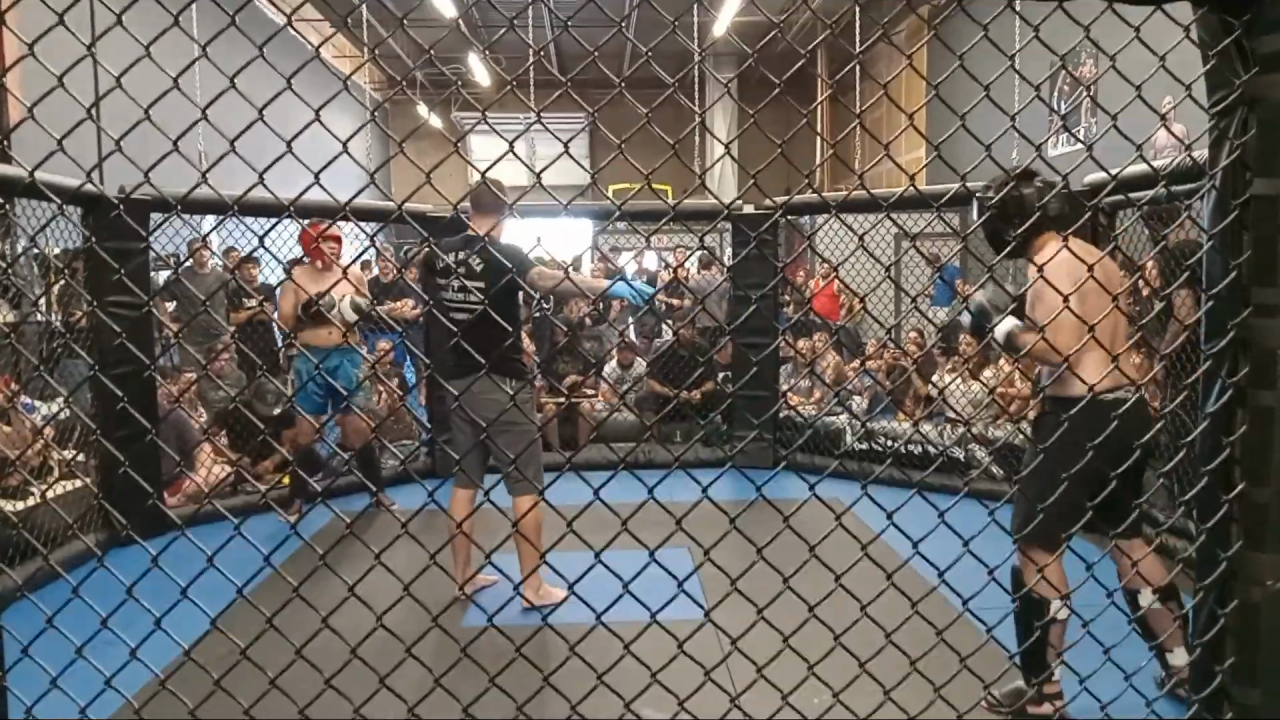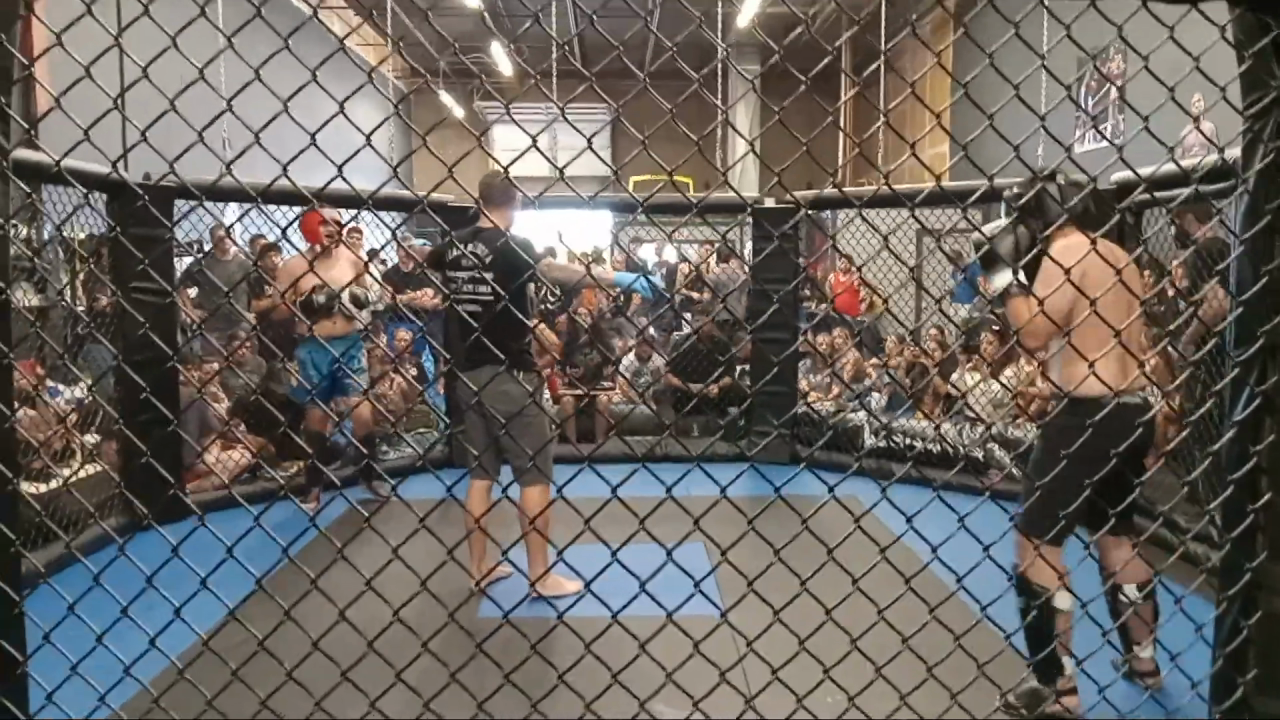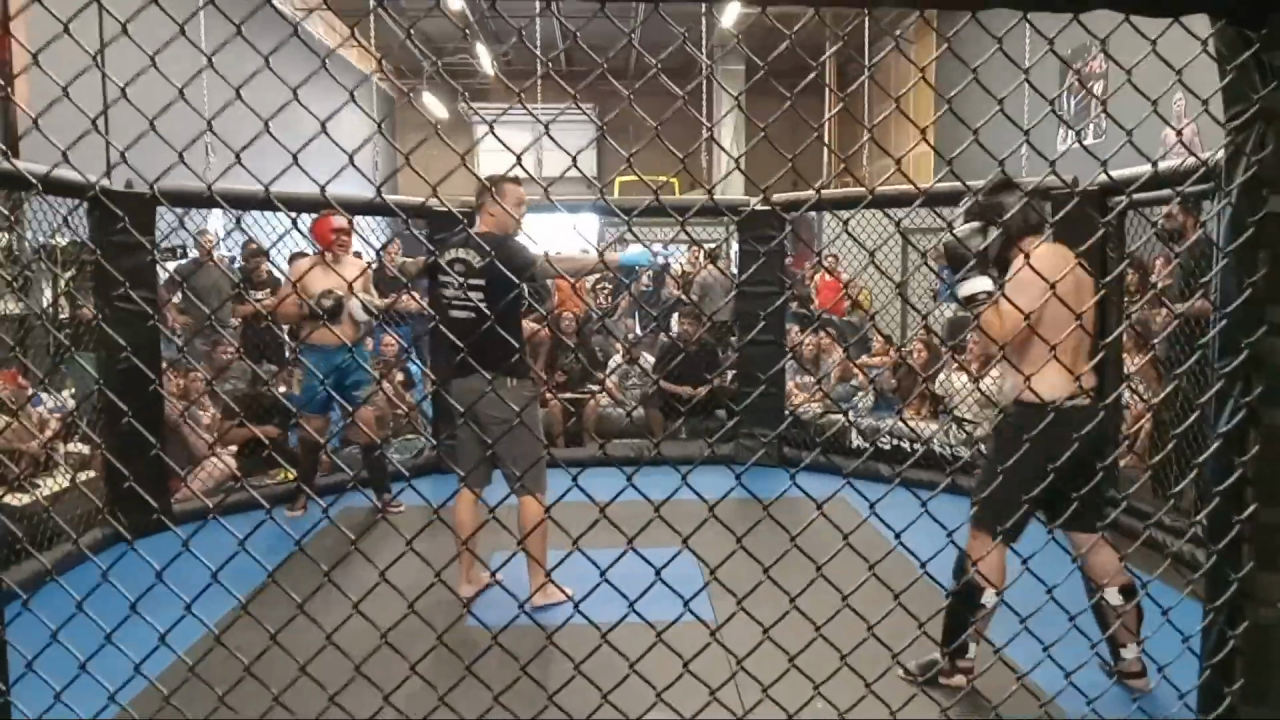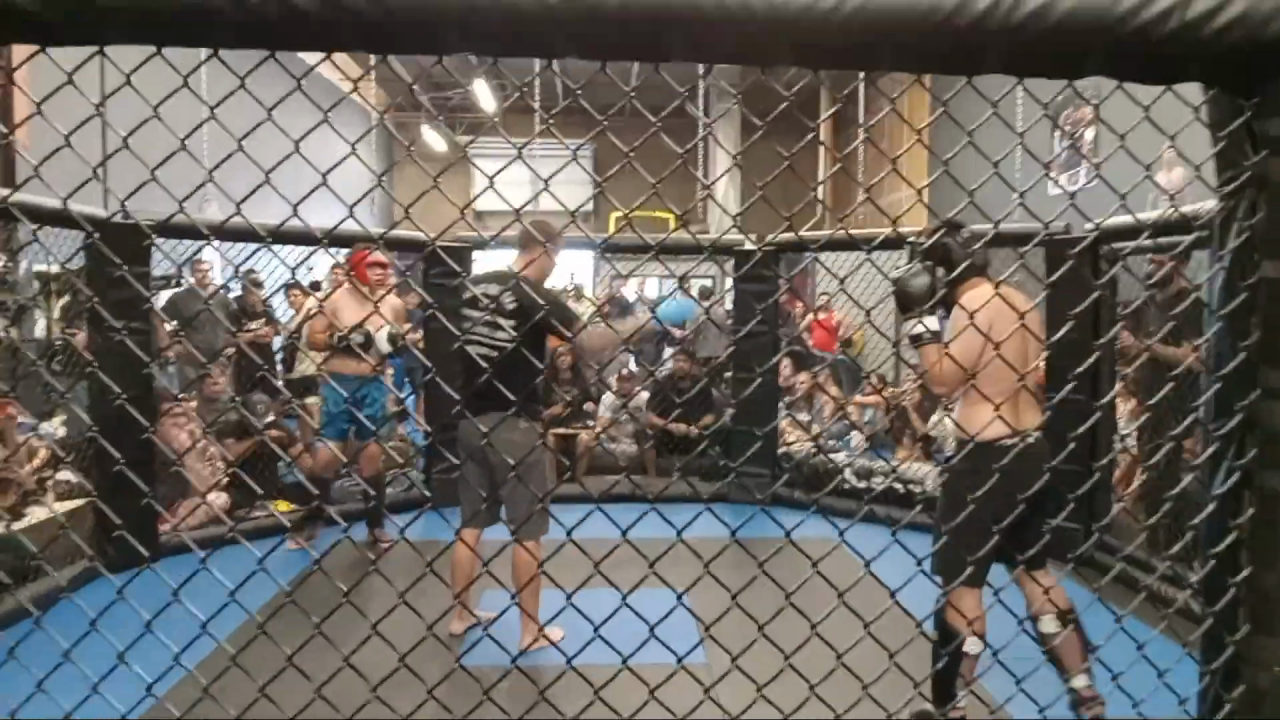
dt=0.4s
person 1, frame 1
left shoulder: (1051, 260)
right shoulder: (1096, 256)
left elbow: (1058, 347)
left wrist: (999, 325)
right wrist: (1017, 324)
left hip: (1082, 416)
right hip: (1127, 411)
left knee: (1036, 547)
right knee: (1128, 538)
right ankle: (1181, 663)
person 1, frame 2
left shoulder: (1062, 254)
right shoulder: (1118, 255)
left elbow: (1033, 336)
left wrist: (1005, 275)
right wrist: (1023, 275)
left hip: (1088, 415)
right hip: (1131, 411)
left knee: (1037, 542)
right knee: (1117, 536)
right ankle: (1143, 658)
person 1, frame 3
left shoulder: (1033, 261)
right shoulder: (1068, 260)
left elbow: (1004, 338)
left wrist: (974, 280)
right wrist: (989, 276)
left hip: (1040, 419)
right hip: (1081, 414)
left knee: (985, 535)
right knee: (1090, 537)
left ankle: (956, 663)
right ankle: (1130, 661)
person 1, frame 4
left shoulder: (976, 306)
right shoulder: (1021, 303)
left elbow: (941, 380)
left wrist: (922, 318)
right wrist: (934, 316)
left hip: (988, 459)
right hip: (1029, 451)
left knee: (961, 584)
right knee: (1034, 572)
person 2, frame 1
left shoulder: (442, 253)
right shoulder: (503, 255)
left elbow: (421, 259)
right elbow: (548, 280)
left wrist: (424, 254)
right wrist: (613, 286)
left hip: (459, 382)
right hip: (502, 384)
left knee: (465, 479)
right knee: (526, 484)
left ankle: (463, 576)
right ankle: (533, 585)
person 2, frame 2
left shoulder: (454, 247)
right shoulder: (512, 247)
left elbow: (425, 256)
right elbow: (555, 271)
left wrist: (424, 250)
right wrist: (620, 279)
left hip: (469, 373)
right hip: (511, 374)
left knee: (480, 472)
right knee: (536, 474)
left ankle: (479, 568)
right ankle: (541, 576)
person 2, frame 3
left shoulder: (444, 251)
right shoulder: (502, 253)
left elbow: (411, 268)
right elbow: (554, 267)
right wrist: (618, 259)
left hip: (460, 382)
right hip: (504, 383)
left knee: (469, 481)
right knee: (530, 485)
left ankle: (467, 577)
right ankle: (540, 585)
person 2, frame 4
left shoulder: (473, 288)
right shoulder: (537, 300)
right elbow: (594, 344)
left hip: (473, 419)
right hip: (514, 424)
left knee: (471, 523)
right knee: (528, 530)
left ankle: (461, 613)
right ankle: (532, 630)
person 3, frame 1
left shoulder: (354, 275)
right shoulder: (296, 278)
right elbow: (284, 323)
right wrist: (305, 312)
left hip: (347, 357)
right hip: (310, 359)
left knee: (360, 426)
right knee: (306, 429)
left ankle: (377, 490)
right ankle: (297, 497)
person 3, frame 2
left shoulder: (353, 259)
right shoulder: (294, 266)
left elbow: (367, 295)
left wrist: (363, 300)
right wrist: (305, 306)
left hip: (350, 345)
right hip: (313, 349)
left knee: (362, 413)
right knee: (316, 417)
left ankle: (371, 475)
right ankle: (314, 484)
person 3, frame 3
left shoulder: (360, 268)
right shoulder: (302, 269)
left elbow: (372, 303)
right elbow: (282, 313)
left wrist: (373, 308)
right wrist: (310, 308)
left hip: (354, 353)
right hip: (316, 356)
left knee: (366, 421)
right knee: (312, 425)
left ankle: (383, 492)
right ankle: (303, 491)
person 3, frame 4
left shoulder: (393, 304)
right shoulder: (334, 299)
left elbow: (400, 340)
right elbow: (312, 338)
left wrist: (397, 343)
right wrist: (340, 340)
left hip: (374, 386)
right hip: (337, 385)
left knee: (372, 456)
right knee: (325, 457)
left ankle: (376, 525)
right ankle: (310, 520)
person 4, frame 1
left shoulder: (1173, 256)
right shoulder: (1200, 251)
left elbow: (1184, 313)
left wrist: (1162, 357)
left hip: (1186, 362)
right hip: (1204, 355)
left knee: (1179, 438)
left ankle: (1188, 502)
person 4, frame 2
left shoulder: (1202, 252)
right shoulder: (1225, 250)
left elbow: (1218, 304)
left wrist: (1186, 345)
left hip: (1210, 359)
right hip: (1224, 356)
left knee: (1205, 431)
right knee: (1211, 431)
left ankle: (1215, 504)
right ankle: (1216, 500)
person 4, frame 3
left shoulder: (1202, 251)
right shoulder: (1182, 255)
left elbow: (1215, 302)
left wrist: (1172, 311)
right wrist: (1159, 317)
left hip: (1195, 359)
right hip: (1181, 357)
left knee: (1176, 431)
right knee: (1183, 431)
person 4, frame 4
left shoulder: (1190, 305)
right shoulder: (1150, 301)
left elbow: (1194, 358)
left wrist: (1146, 346)
left hip: (1175, 406)
right hip: (1152, 402)
left knee: (1158, 481)
right knee: (1161, 479)
left ankle: (1164, 553)
right ankle: (1187, 544)
